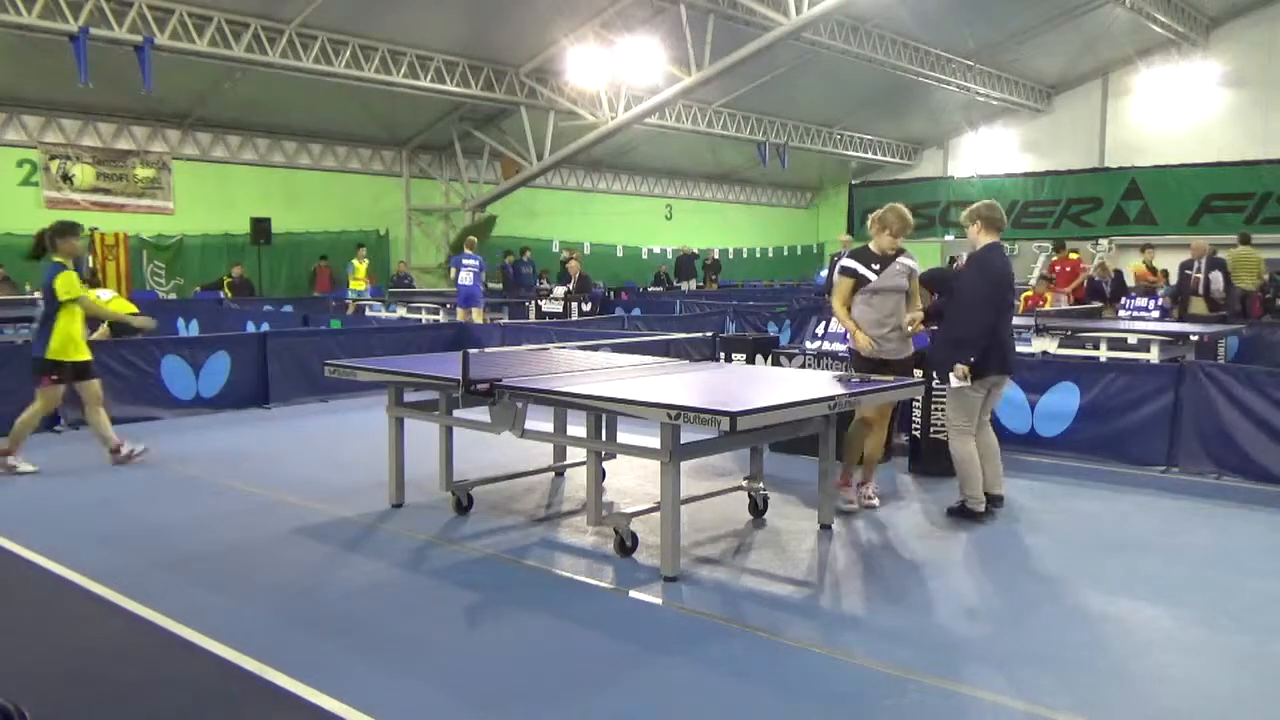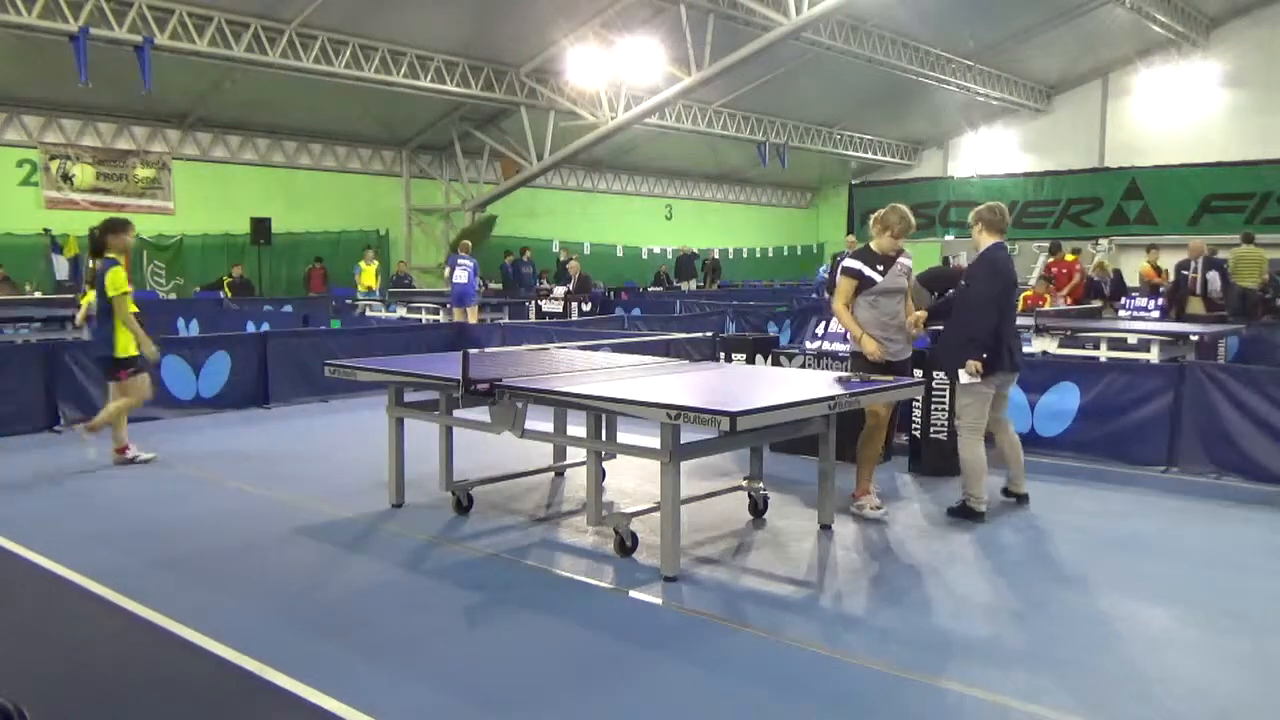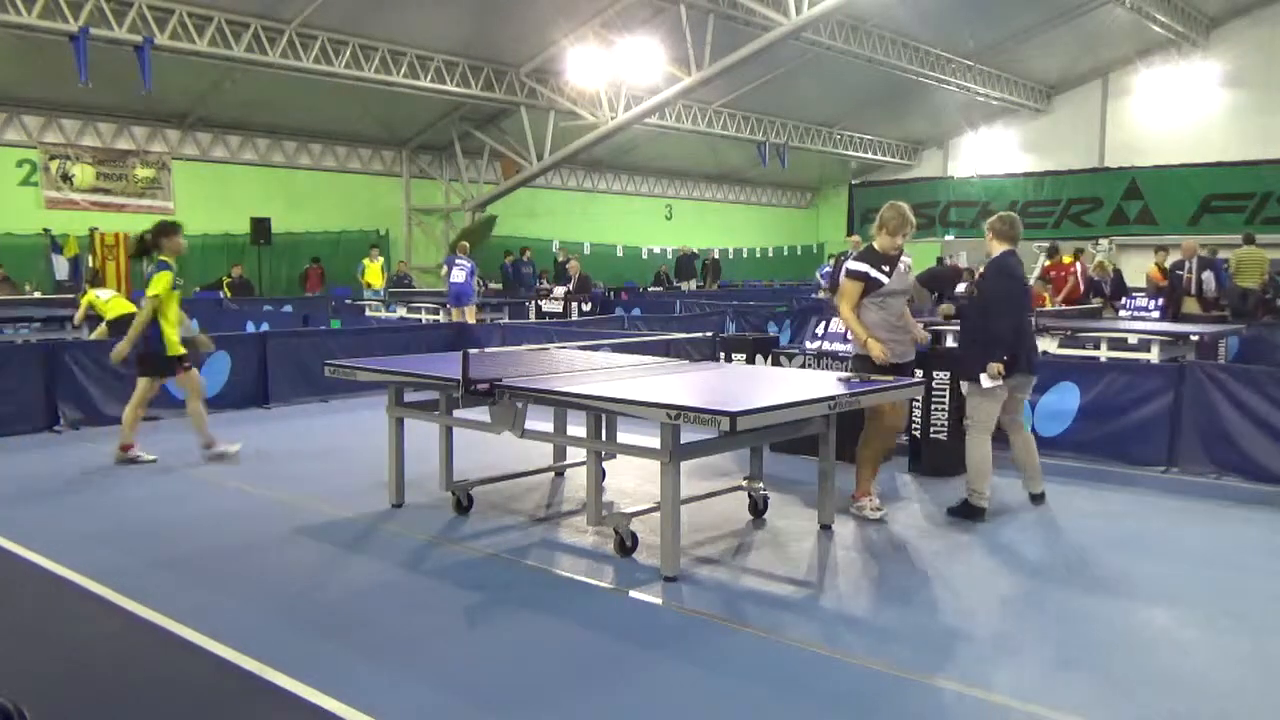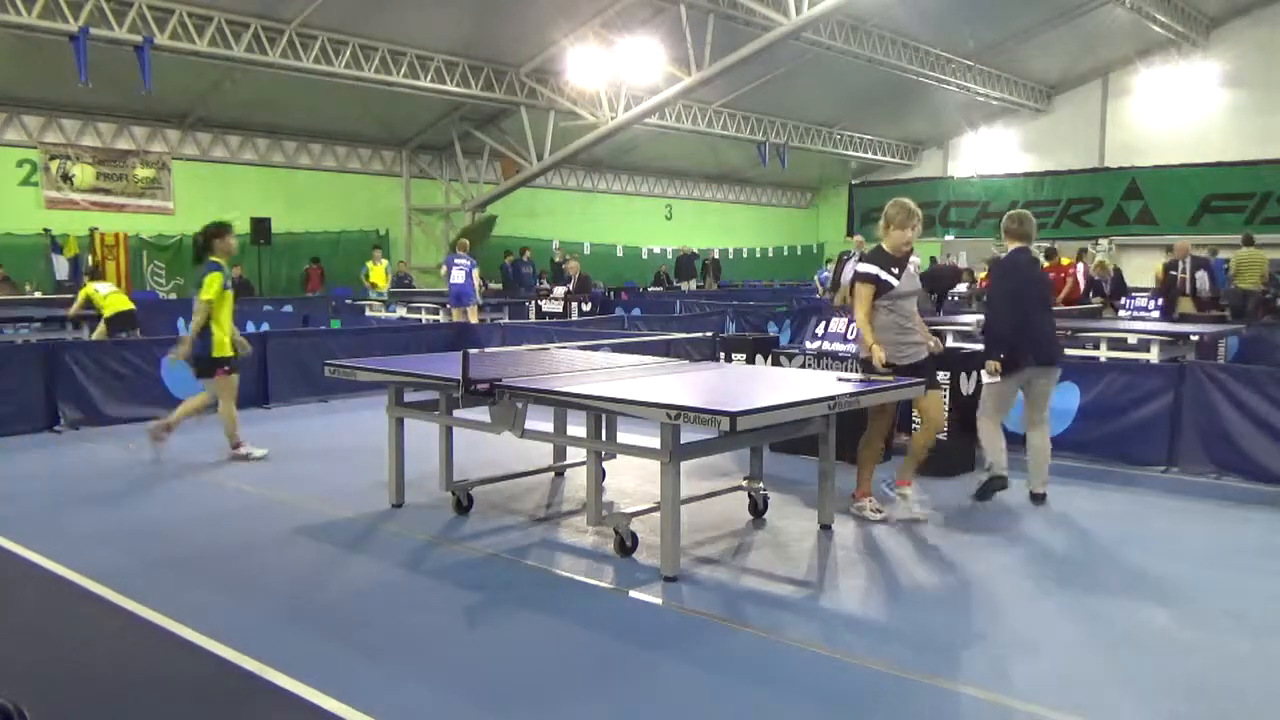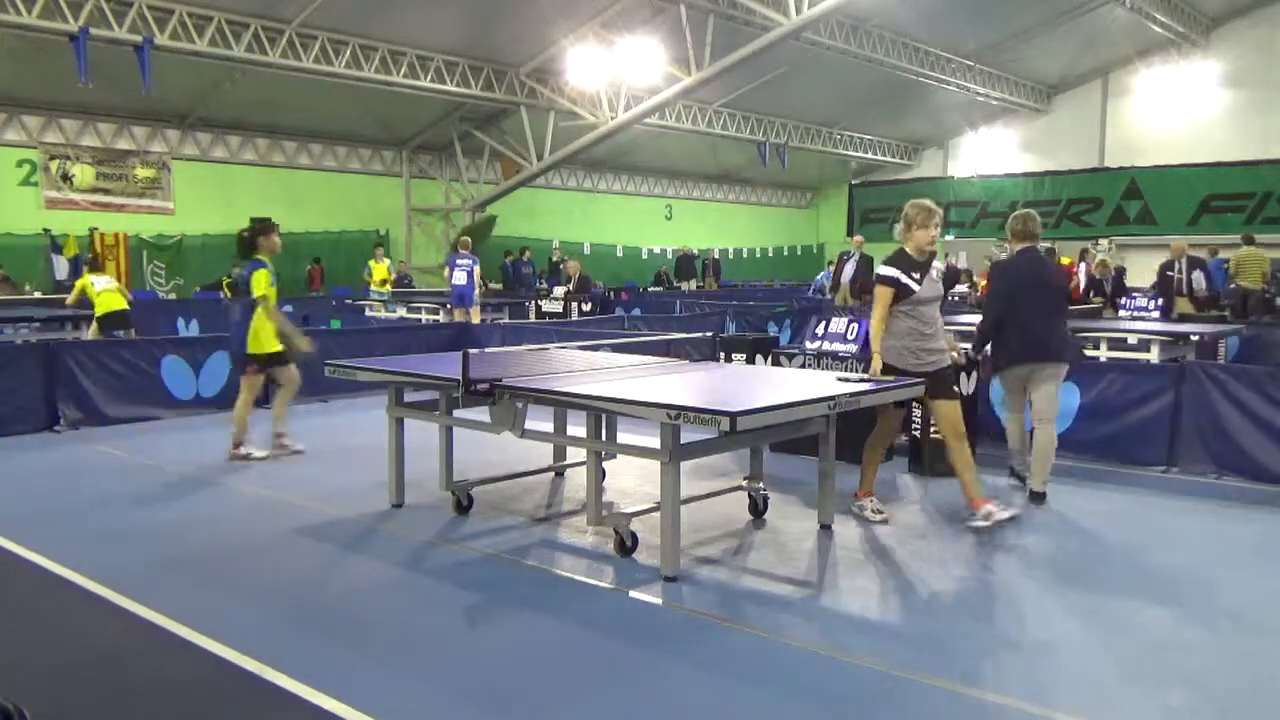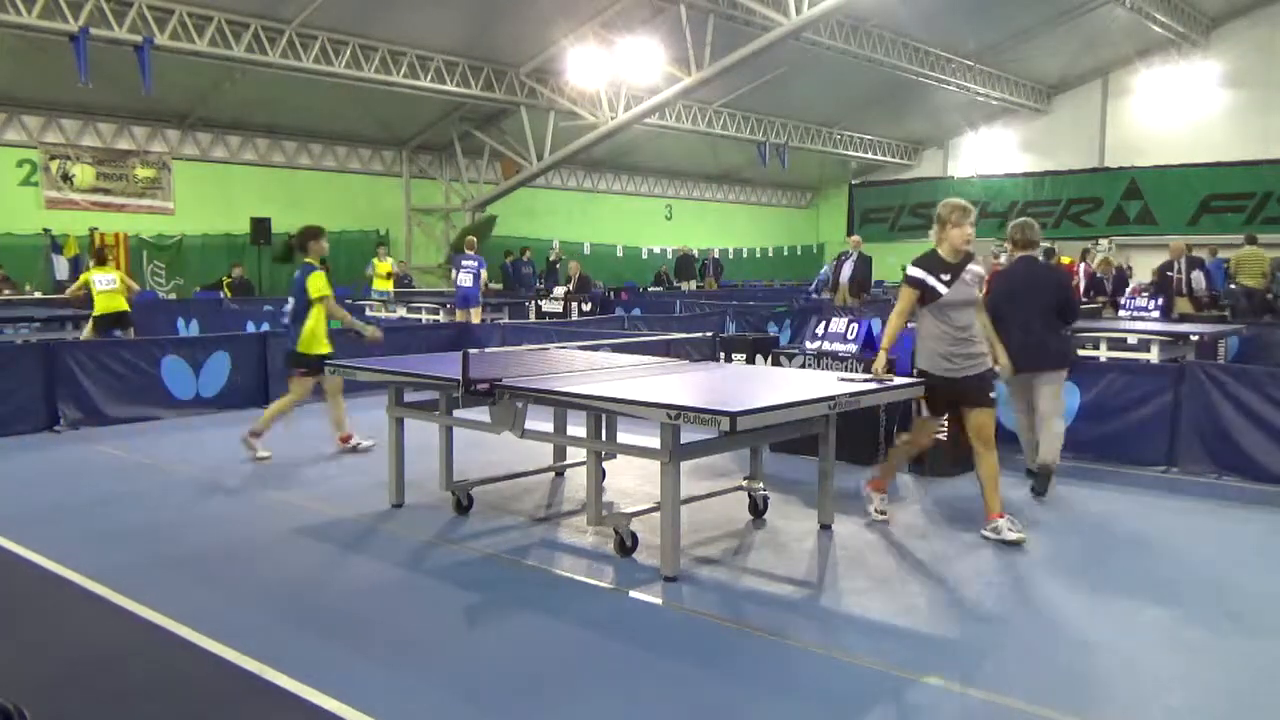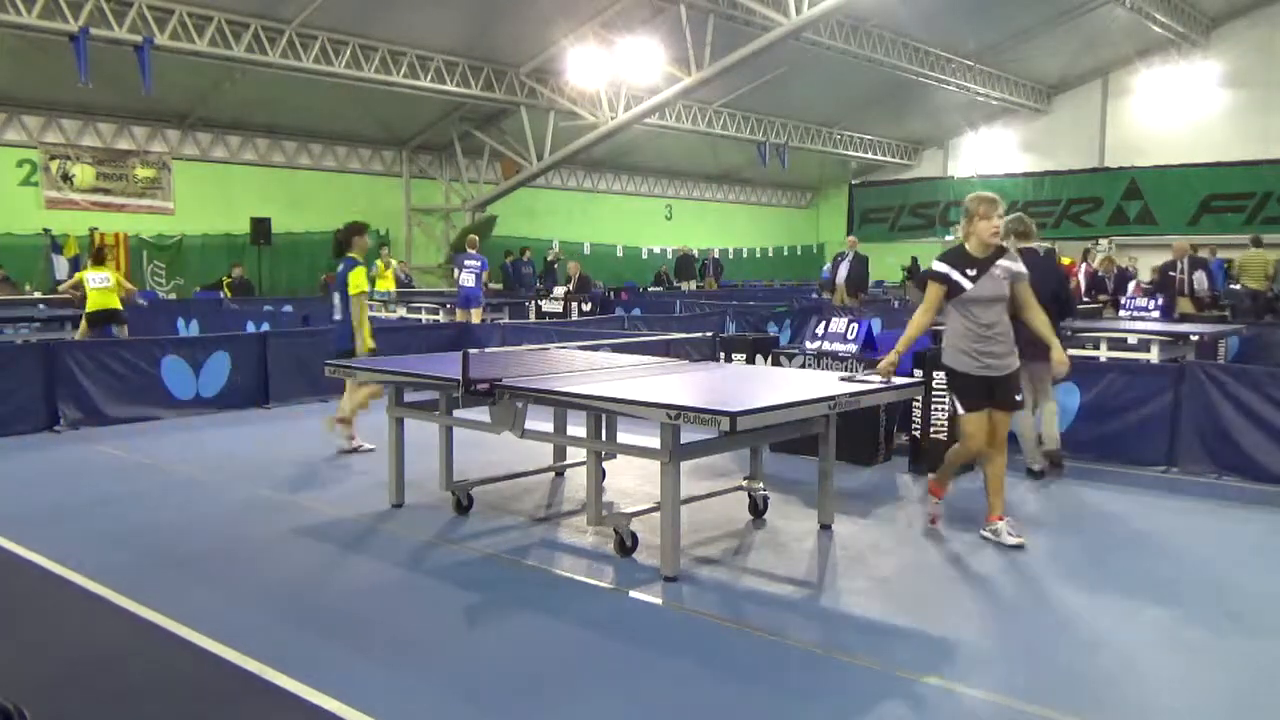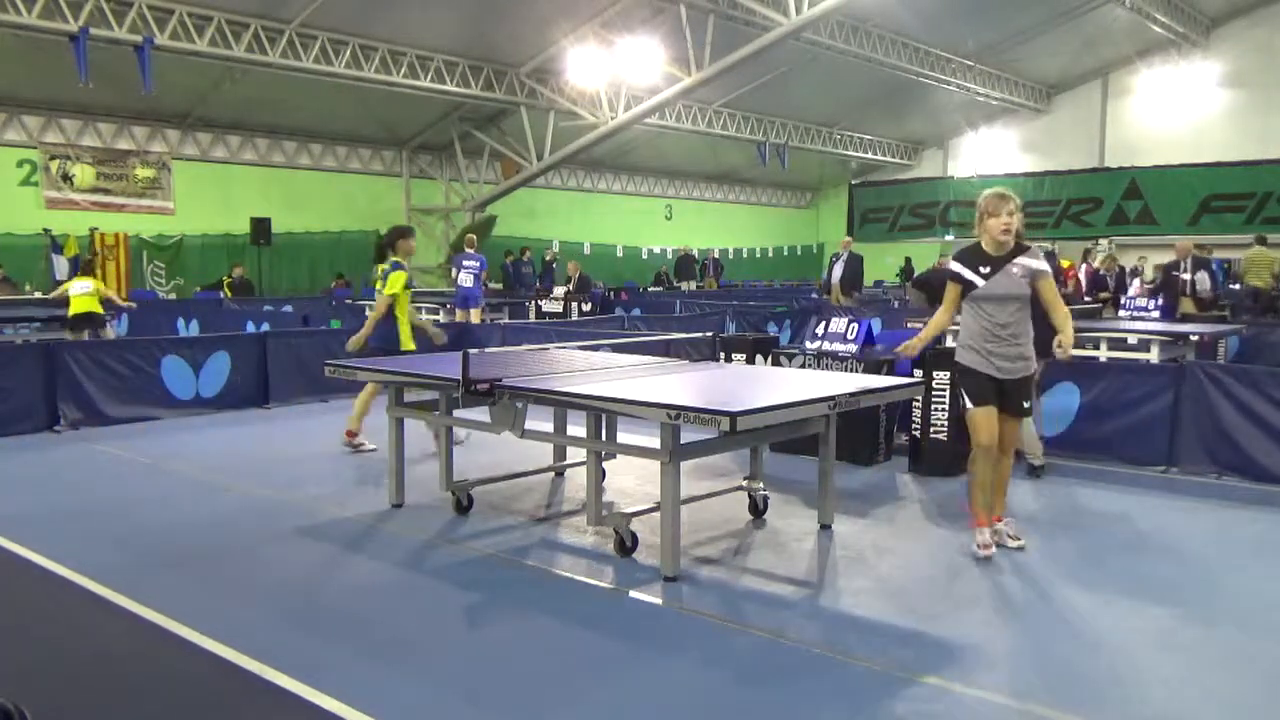
dt=0.2s
person 1, frame 1
left shoulder: (907, 261)
right shoulder: (854, 260)
left elbow: (914, 301)
right elbow: (838, 304)
left wrist: (916, 318)
right wrist: (856, 333)
left hip: (899, 352)
right hip: (865, 350)
left knee: (883, 419)
right knee: (865, 417)
left ankle: (867, 481)
right ankle: (845, 481)
person 1, frame 2
left shoulder: (904, 261)
right shoulder: (857, 260)
right elbow: (839, 306)
left wrist: (913, 319)
right wrist: (863, 338)
left hip: (899, 353)
right hip: (868, 353)
left knee: (883, 422)
right knee: (876, 419)
left ankle: (867, 482)
right ankle: (860, 494)
person 1, frame 3
left shoulder: (903, 261)
right shoulder: (861, 262)
right elbow: (845, 309)
left wrist: (914, 328)
right wrist: (868, 341)
left hip: (904, 355)
right hip: (873, 356)
left knee: (897, 425)
right knee: (878, 423)
left ankle: (866, 476)
right ankle: (861, 495)
person 1, frame 4
left shoulder: (911, 259)
right shoulder: (871, 263)
right elbow: (861, 313)
left wrist: (925, 334)
right wrist: (873, 347)
left hip: (915, 354)
right hip: (883, 358)
left knee: (935, 419)
right knee: (879, 428)
left ankle: (903, 483)
right ankle: (862, 495)
person 1, frame 5
left shoulder: (935, 264)
right shoulder: (892, 266)
right elbow: (879, 316)
left wrist: (948, 344)
right wrist: (877, 355)
left hip: (936, 362)
right hip: (900, 364)
left knee: (956, 433)
right knee: (886, 430)
left ankle: (980, 507)
right ankle: (864, 496)
person 1, frame 6
left shoulder: (975, 266)
right shoulder: (922, 268)
right elbow: (900, 315)
left wrist: (998, 350)
right wrist: (884, 352)
left hip: (977, 366)
right hip: (936, 368)
left knee: (985, 441)
right knee: (921, 438)
left ankle: (995, 518)
right ankle: (877, 486)
person 1, frame 7
left shoulder: (1009, 261)
right shoulder: (948, 263)
left elbow: (1030, 309)
right elbow: (926, 312)
left wrist: (1055, 346)
right wrist: (898, 350)
left hip: (1004, 365)
right hip: (963, 365)
left knee: (997, 443)
right knee: (973, 445)
left ankle: (995, 520)
right ankle: (936, 484)
person 1, frame 8
left shoulder: (1031, 259)
right shoulder: (963, 260)
left elbow: (1057, 307)
right elbow: (947, 311)
left wrist: (1066, 333)
right wrist: (919, 341)
left hip: (1017, 367)
right hip: (974, 363)
left knee: (1007, 447)
right knee: (984, 444)
left ankle: (997, 518)
right ankle: (980, 524)
person 2, frame 1
left shoulder: (979, 261)
right shoulder: (1000, 262)
left elbow: (975, 314)
left wrist: (965, 358)
left hip: (976, 363)
right hip: (998, 360)
left knee: (961, 433)
right knee: (981, 426)
left ankle: (974, 503)
right ankle: (994, 491)
person 2, frame 2
left shoulder: (987, 261)
right shoulder: (1002, 261)
left elbow: (983, 312)
right elbow: (963, 300)
left wrist: (975, 353)
right wrist: (929, 313)
left hip: (983, 359)
right hip: (1004, 358)
left knee: (970, 431)
right knee: (999, 423)
left ankle: (975, 503)
right ankle: (1018, 486)
person 2, frame 3
left shoulder: (998, 268)
right shoulder: (1013, 267)
left elbow: (1001, 315)
left wrist: (996, 357)
right wrist: (958, 313)
left hip: (998, 363)
right hip: (1022, 361)
left knee: (978, 430)
right knee: (1017, 426)
left ankle: (977, 500)
right ankle: (1035, 488)
person 2, frame 4
left shoulder: (1004, 267)
right shoulder: (1039, 269)
left elbow: (1001, 313)
left wrist: (994, 354)
left hip: (1014, 357)
right hip: (1046, 356)
left knee: (988, 416)
right knee: (1037, 423)
left ankle: (997, 472)
right ankle: (1038, 488)
person 2, frame 5
left shoulder: (1003, 269)
right shoulder: (1055, 269)
left elbow: (992, 314)
right elbow: (1063, 309)
left wrist: (977, 347)
left hip: (1014, 352)
right hip: (1052, 352)
left knee: (1014, 413)
right knee: (1045, 421)
left ankle: (1021, 468)
right ankle: (1037, 486)
person 2, frame 6
left shoulder: (1001, 278)
right shoulder: (1056, 275)
left elbow: (991, 319)
right elbow: (1071, 315)
left hip: (1015, 356)
right hip: (1051, 356)
left knee: (1024, 415)
right knee: (1051, 417)
left ankle: (1033, 465)
right ankle: (1045, 465)
person 2, frame 7
right shoulder: (1051, 266)
right elbow: (1068, 309)
left hip: (1014, 346)
right hip: (1044, 345)
left knee: (1023, 407)
right knee: (1045, 398)
left ankle: (1035, 463)
right ankle: (1052, 447)
person 2, frame 8
right shoulder: (1046, 266)
right elbow: (1060, 304)
left hip: (1013, 343)
right hip: (1042, 339)
left knee: (1020, 399)
right knee: (1031, 391)
left ankle: (1033, 454)
person 3, frame 1
left shoulder: (63, 270)
right shoulder: (62, 273)
right elbow: (91, 308)
right wrist: (131, 320)
left hip: (74, 349)
right hip: (54, 351)
left knee: (95, 399)
right knee: (45, 405)
left ankle: (117, 449)
person 3, frame 2
left shoulder: (108, 266)
right shoulder: (114, 268)
right elbow: (122, 312)
left wrist: (138, 340)
right wrist: (145, 341)
left hip: (120, 343)
right hip: (115, 345)
left knee: (120, 398)
right knee: (140, 395)
left ankle: (122, 449)
right ankle: (90, 429)
person 3, frame 3
left shoulder: (163, 268)
right shoulder: (164, 271)
right elbow: (147, 310)
left wrist: (196, 335)
right wrist: (127, 341)
left hip: (151, 343)
right hip: (164, 344)
left knee: (142, 397)
right knee: (196, 392)
left ankle: (126, 448)
right ankle: (209, 446)
person 3, frame 4
left shoulder: (218, 269)
right shoulder: (215, 272)
right elbow: (202, 312)
left wrist: (236, 336)
right wrist: (187, 342)
left hip: (214, 343)
right hip: (213, 345)
left knee: (210, 396)
right knee: (228, 396)
left ankle: (165, 426)
right ankle: (237, 447)
person 3, frame 5
left shoulder: (262, 267)
right shoulder: (259, 269)
right elbow: (270, 310)
right wrist: (296, 336)
left hip: (269, 341)
right hip: (255, 341)
left knee: (292, 381)
right knee: (249, 394)
left ankle: (278, 435)
right ankle: (238, 446)
person 3, frame 6
left shoulder: (304, 271)
right shoulder: (315, 273)
right elbow: (332, 309)
right wrist: (363, 328)
left hip: (316, 343)
right hip: (306, 344)
left knee: (335, 388)
right knee: (297, 396)
left ankle: (346, 439)
right ankle: (254, 435)
person 3, frame 7
left shoulder: (344, 265)
right shoulder: (356, 267)
right elbow: (356, 307)
right wrist: (361, 340)
left hip: (345, 337)
right hip: (354, 339)
left knee: (354, 388)
right knee: (377, 385)
left ankle: (349, 437)
right ankle: (343, 418)
person 3, frame 8
left shoulder: (392, 268)
right shoulder: (399, 272)
right elbow: (381, 306)
left wrist: (429, 328)
right wrist: (363, 334)
left hip: (385, 339)
right hip: (396, 340)
left knee: (374, 386)
left ankle: (352, 435)
